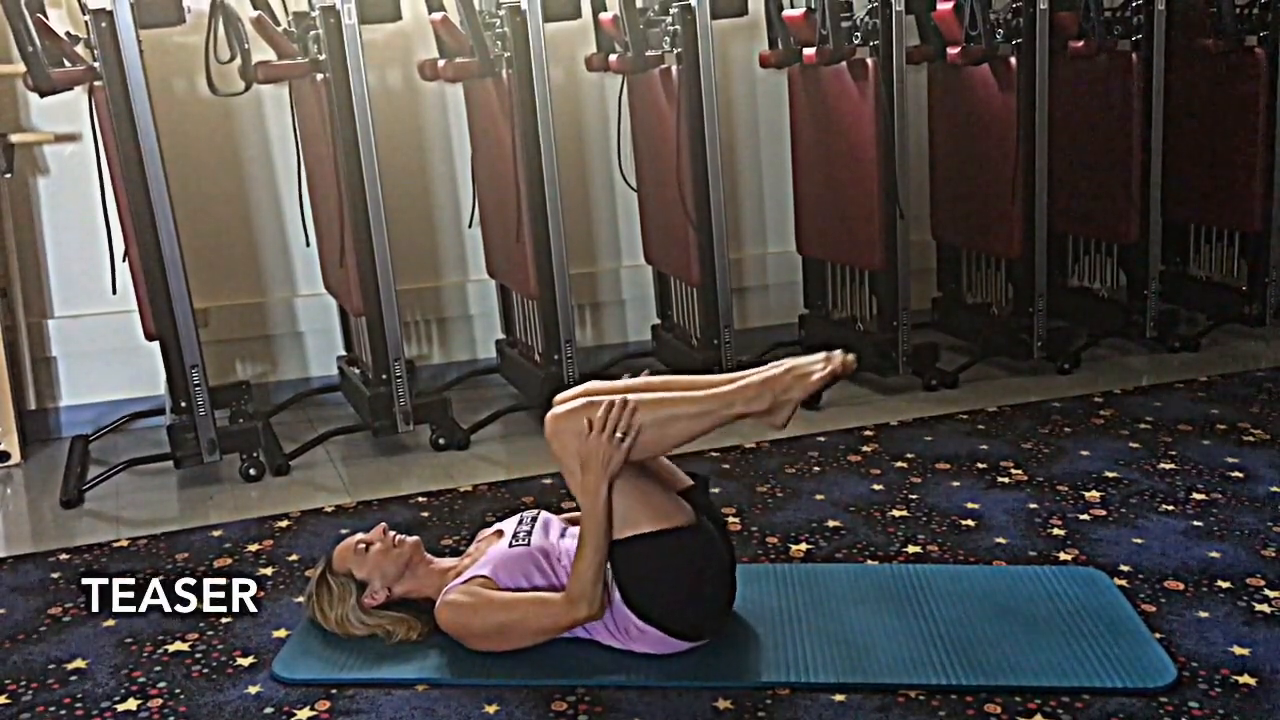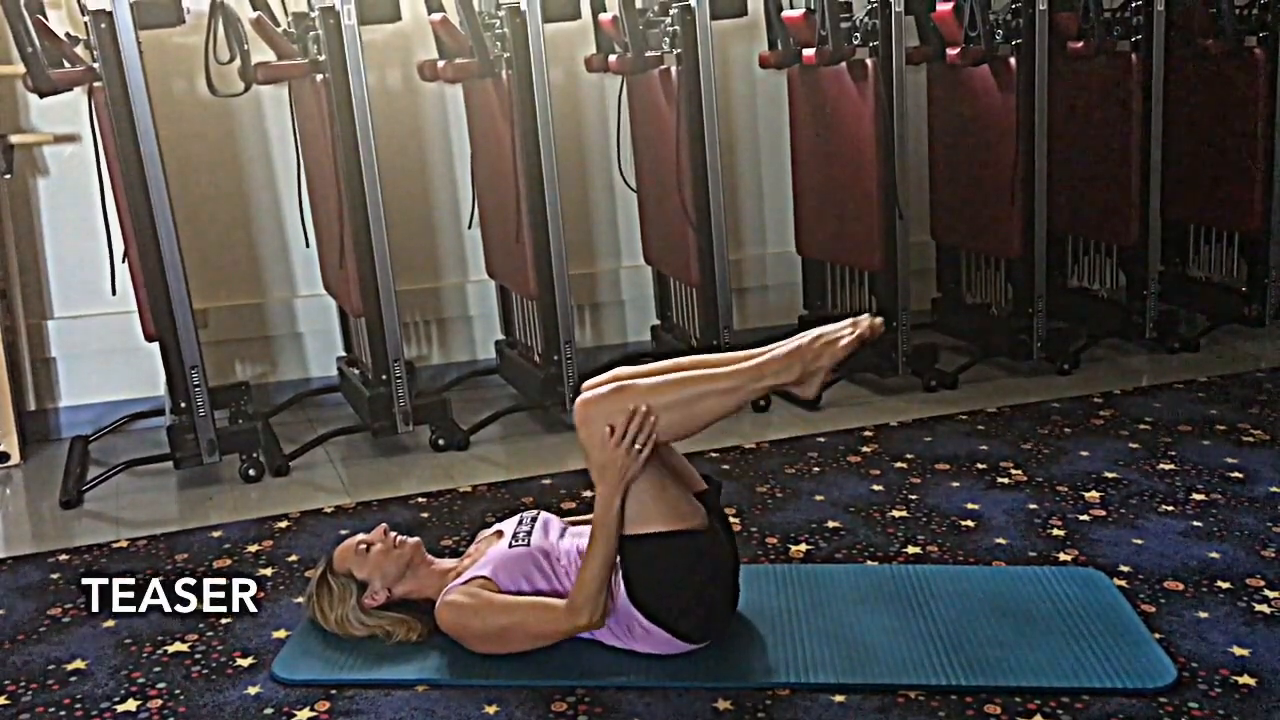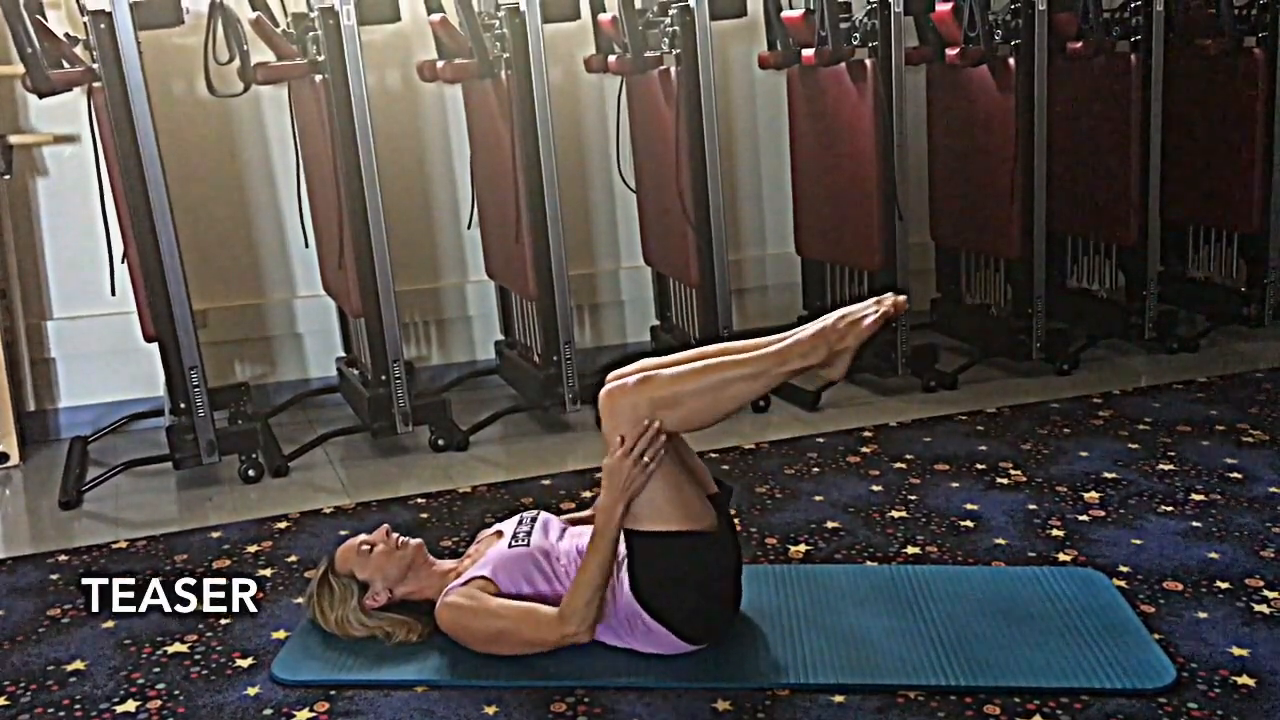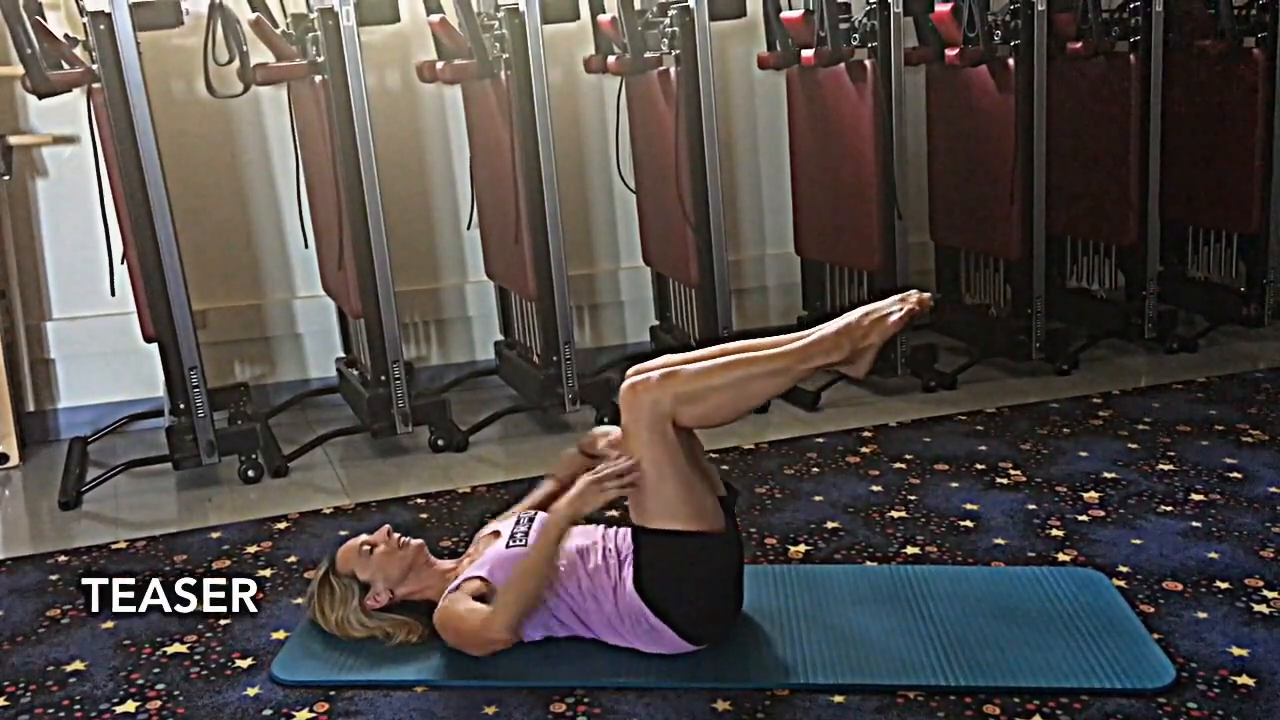
dt=0.2s
person 1, frame 1
left shoulder: (485, 546)
right shoulder: (457, 611)
left elbow: (612, 520)
right elbow: (585, 605)
right wrist: (596, 480)
left hip: (692, 557)
right hip: (677, 597)
left knee: (580, 405)
right knee: (570, 422)
left ankle: (764, 387)
right ankle: (759, 396)
person 1, frame 2
left shoulder: (487, 547)
right shoulder: (458, 611)
left elbow: (602, 529)
right elbow: (585, 612)
left wrist: (623, 488)
right wrist: (611, 488)
left hip: (693, 560)
right hip: (682, 600)
left knee: (606, 397)
right knee: (598, 408)
left ankle: (791, 362)
right ankle: (790, 364)
person 1, frame 3
left shoulder: (485, 547)
right shoulder: (456, 610)
left elbow: (579, 528)
right elbow: (574, 623)
left wrist: (620, 496)
right wrist: (614, 502)
left hip: (695, 563)
right hip: (683, 602)
left knee: (630, 387)
right knee: (625, 399)
left ankle: (812, 344)
right ankle: (811, 348)
person 1, frame 4
left shoulder: (483, 543)
right shoulder: (455, 613)
left elbow: (545, 495)
right elbow: (501, 626)
left wrist: (587, 451)
right wrist: (568, 513)
left hip: (692, 568)
right hip: (683, 605)
left knee: (650, 385)
right knee: (647, 394)
left ankle: (837, 341)
right ankle: (837, 344)
